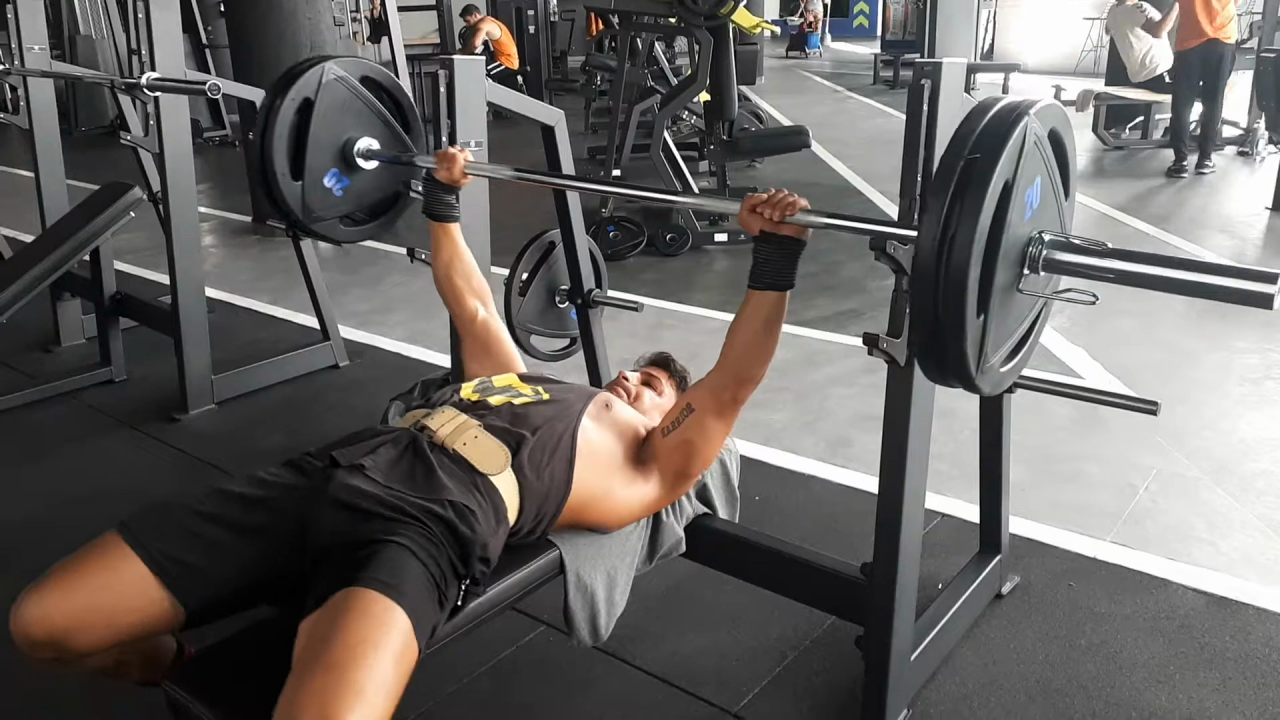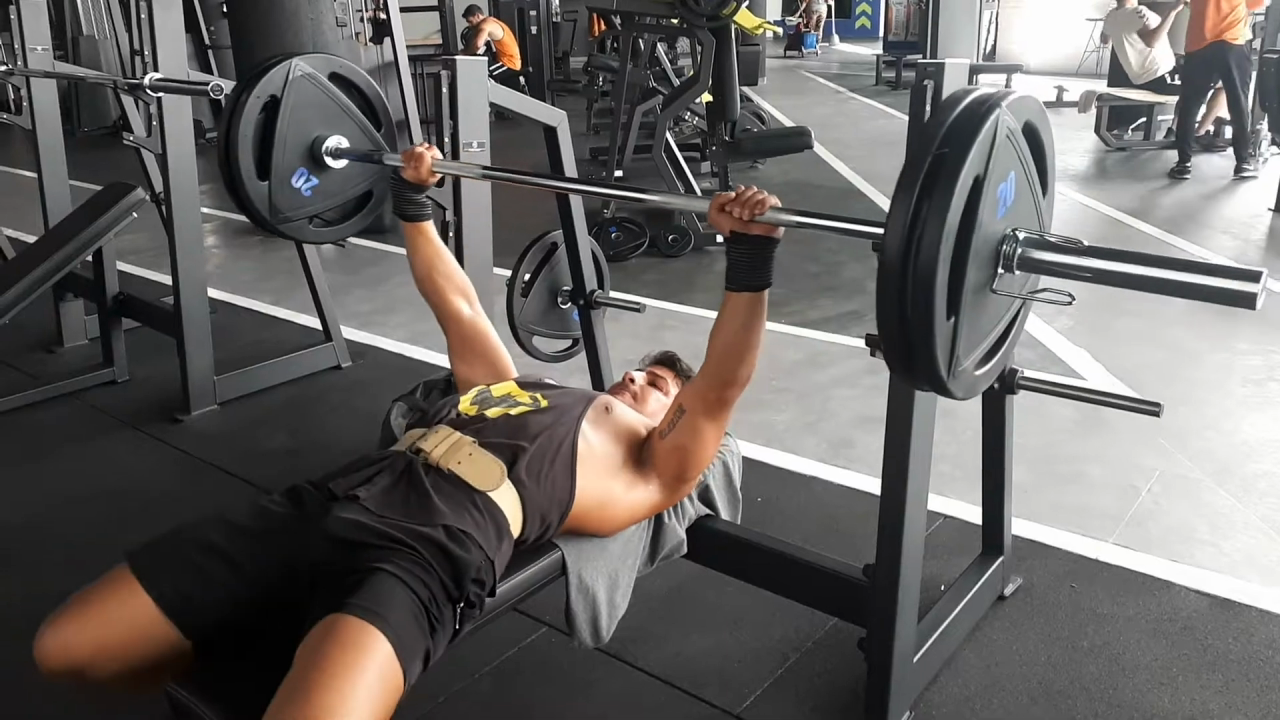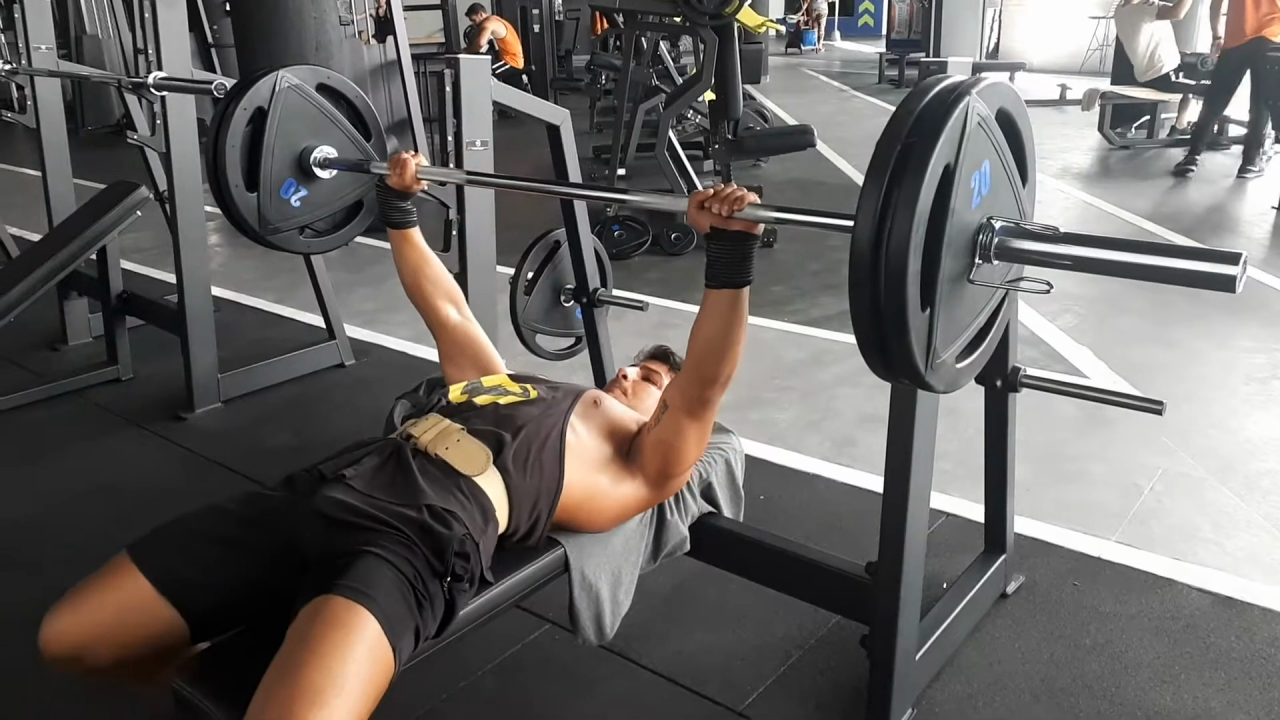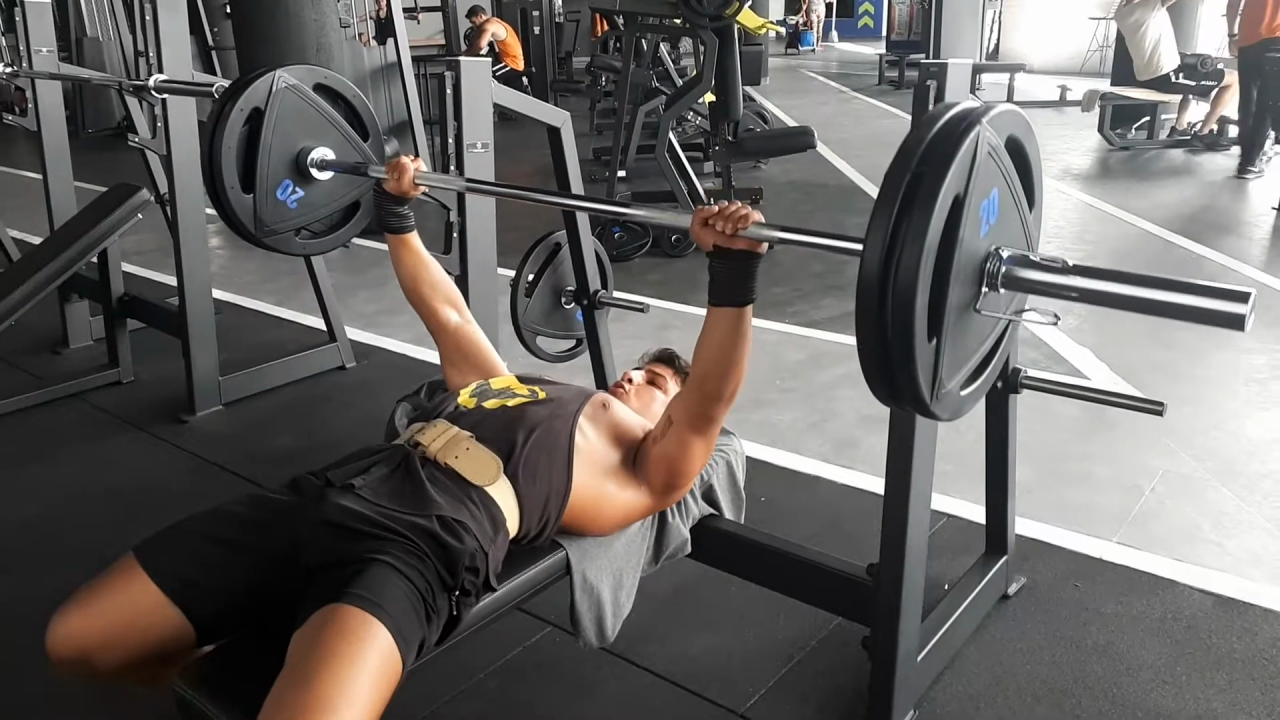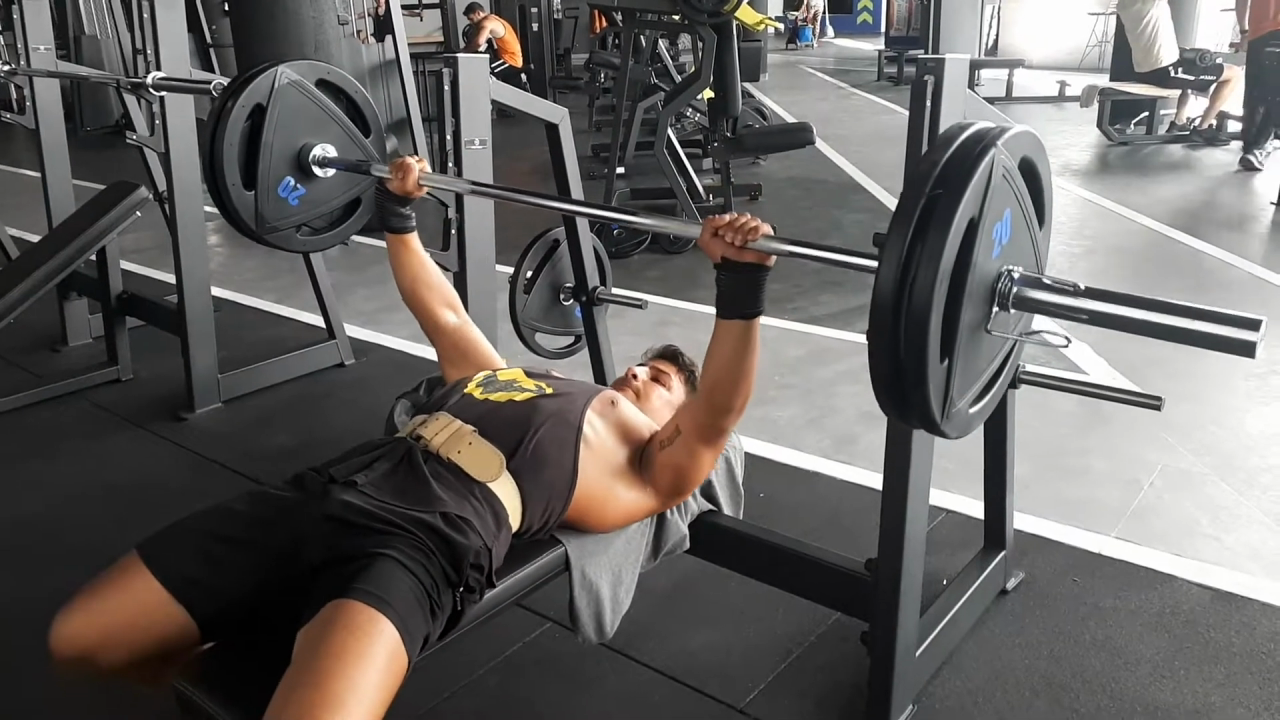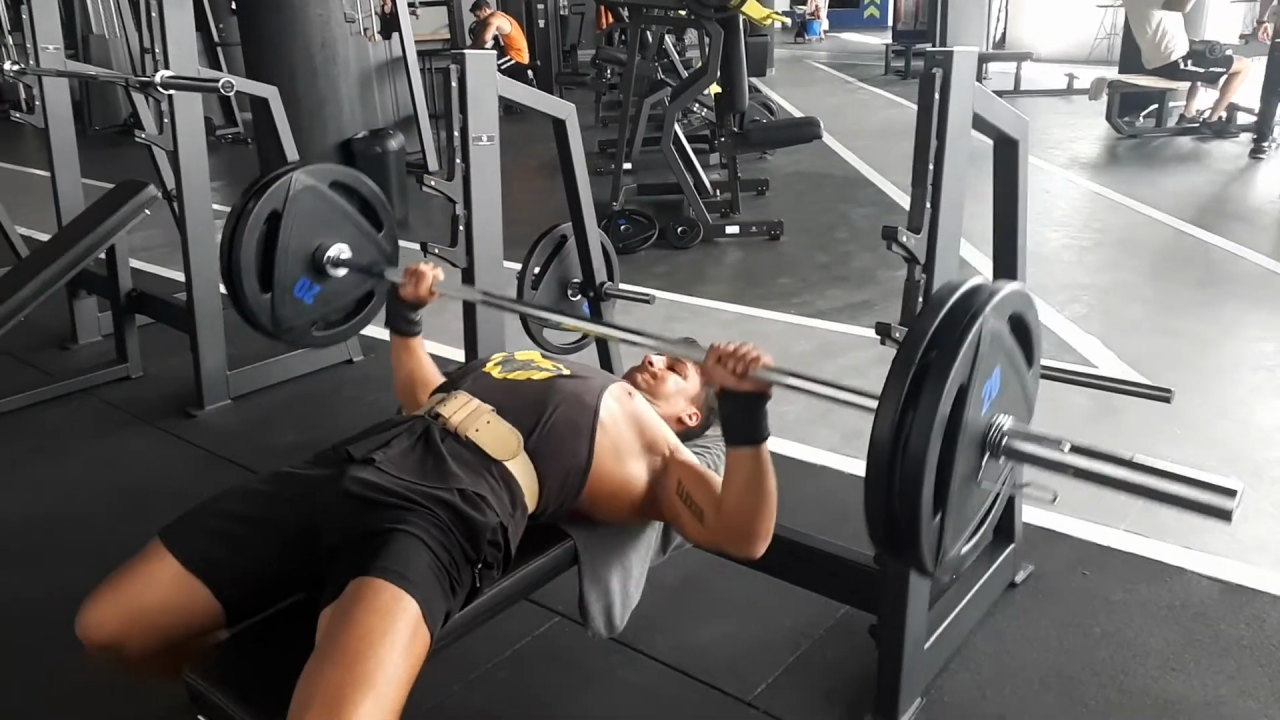
dt=0.5s
person 1, frame 1
left shoulder: (647, 468)
right shoulder: (522, 385)
left elbow: (729, 390)
right elbow: (472, 307)
left wrist: (775, 259)
right wrist: (440, 200)
left hip: (428, 521)
right hip: (328, 476)
person 1, frame 2
left shoulder: (647, 469)
right shoulder: (519, 391)
left elbow: (722, 389)
right elbow: (458, 309)
left wrist: (750, 257)
right wrist: (412, 202)
left hip: (428, 546)
right hip: (335, 499)
right knee: (65, 649)
person 1, frame 3
left shoulder: (640, 466)
right shoulder: (513, 386)
left elbow: (705, 388)
right elbow: (445, 311)
left wrist: (729, 254)
right wrist: (398, 206)
left hip: (424, 532)
right hip: (330, 488)
right knee: (69, 637)
person 1, frame 4
left shoulder: (644, 470)
right shoulder: (512, 388)
left elbow: (709, 404)
right elbow: (447, 313)
left wrist: (733, 274)
right wrist: (395, 211)
left hip: (427, 541)
right hip: (335, 492)
right knee: (75, 640)
person 1, frame 5
left shoulder: (645, 463)
right shoulder: (512, 377)
left elbow: (718, 419)
right elbow: (439, 313)
left wrist: (740, 287)
right wrist: (397, 210)
left hip: (426, 534)
right hip: (330, 489)
right knee: (77, 640)
person 1, frame 6
left shoulder: (657, 449)
right shoulder: (541, 376)
left elbow: (744, 535)
right elbow: (420, 394)
left wrist: (745, 415)
right wrist: (405, 311)
left hip: (444, 511)
right hip: (351, 467)
right knee: (106, 629)
